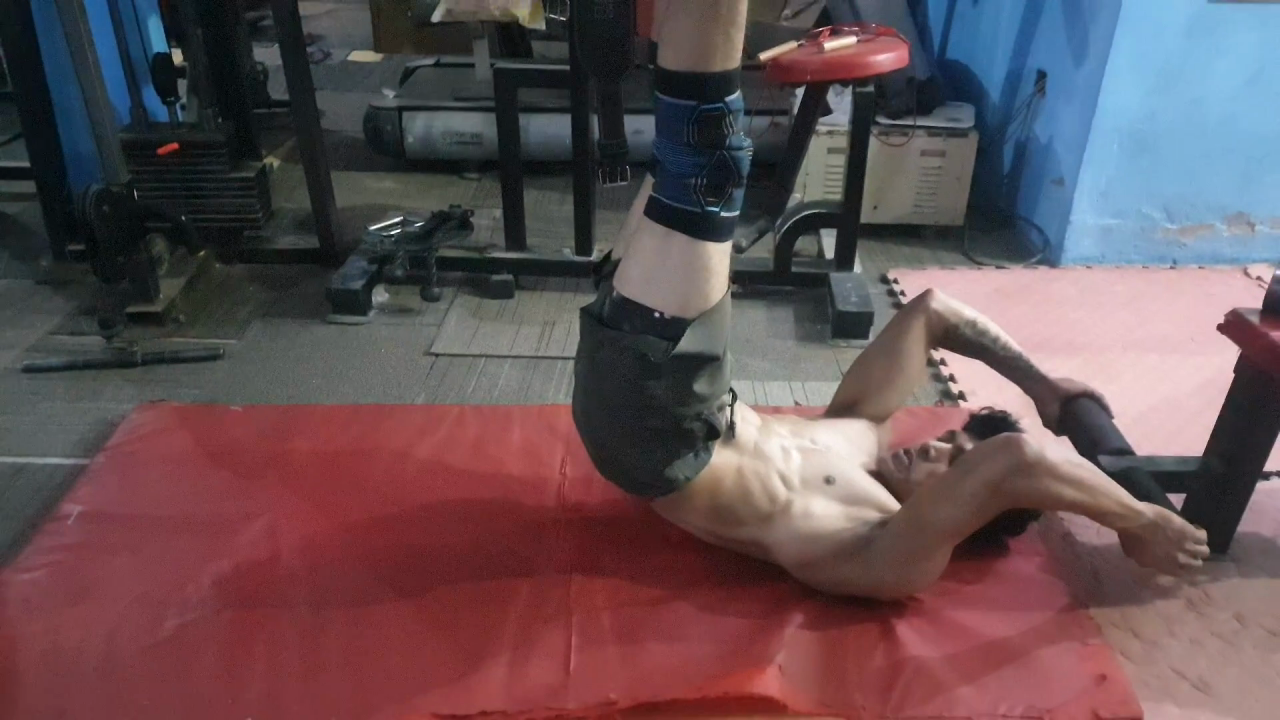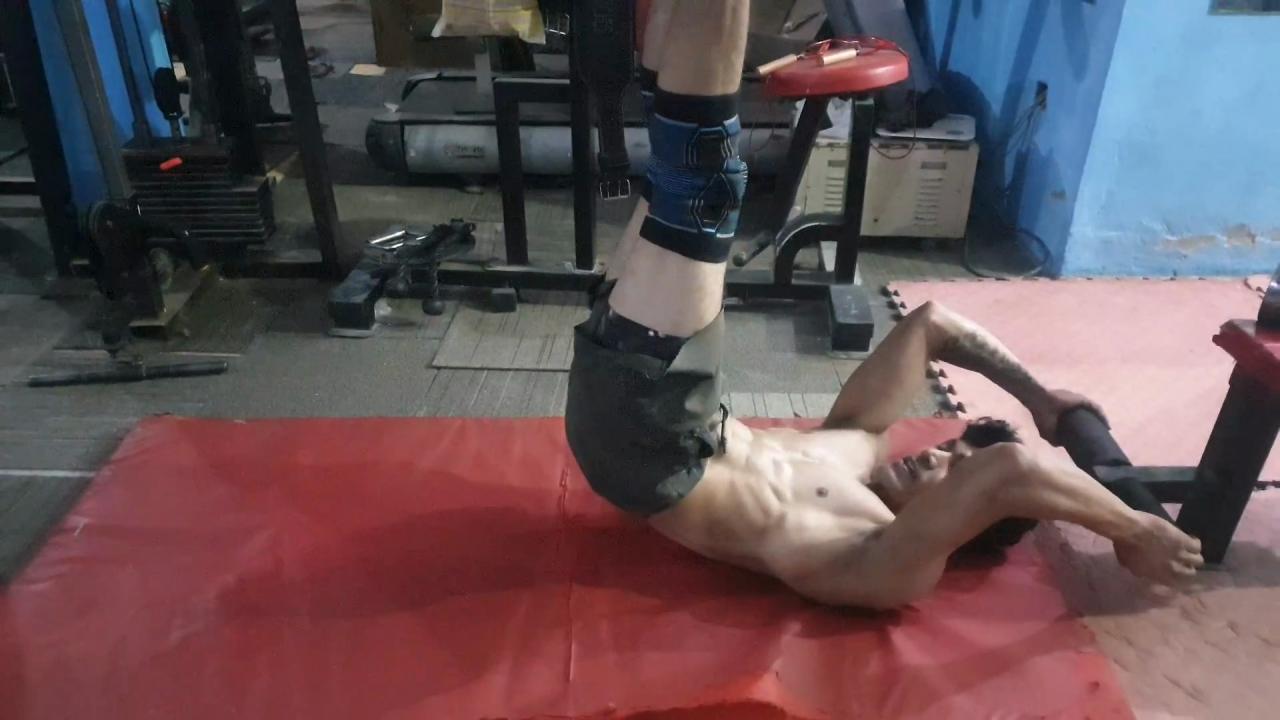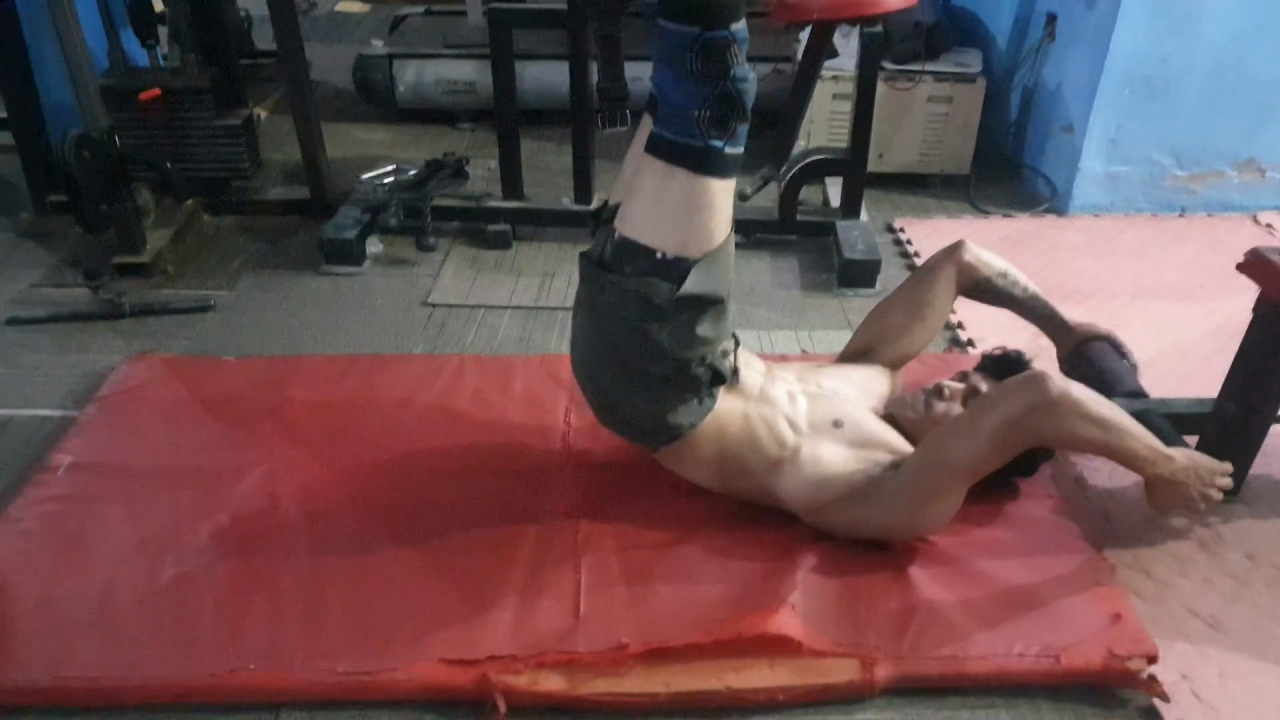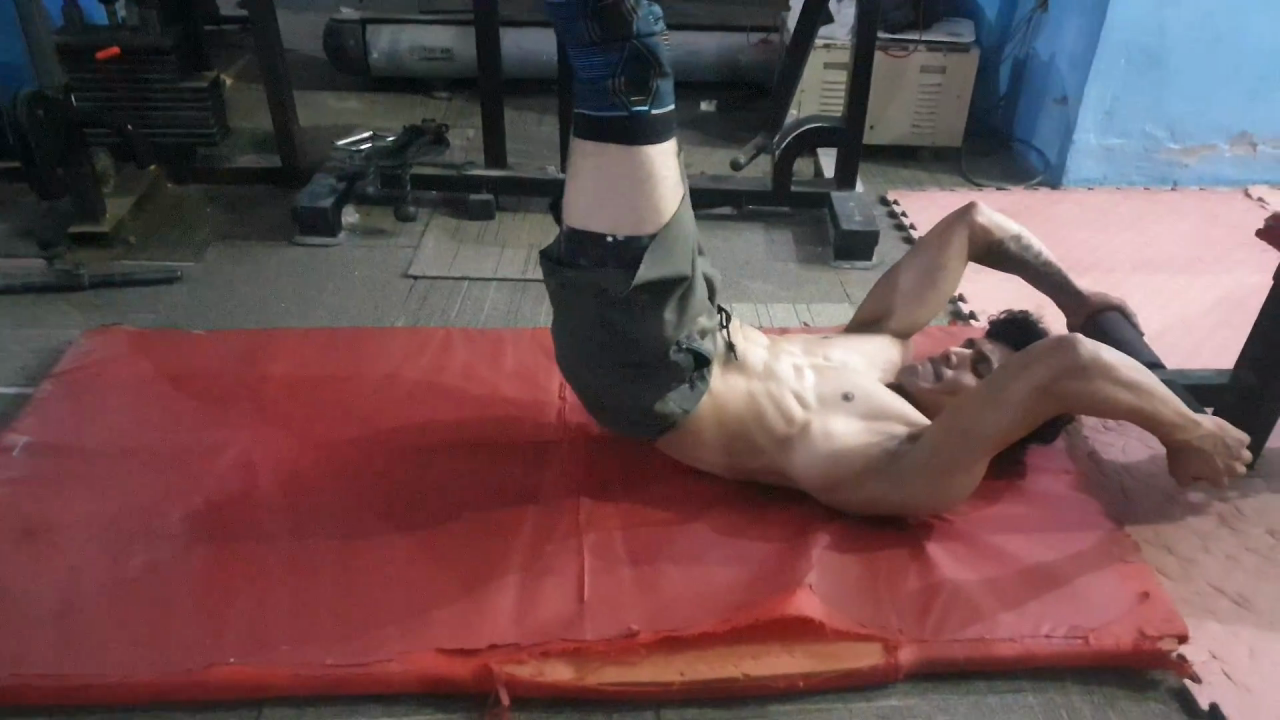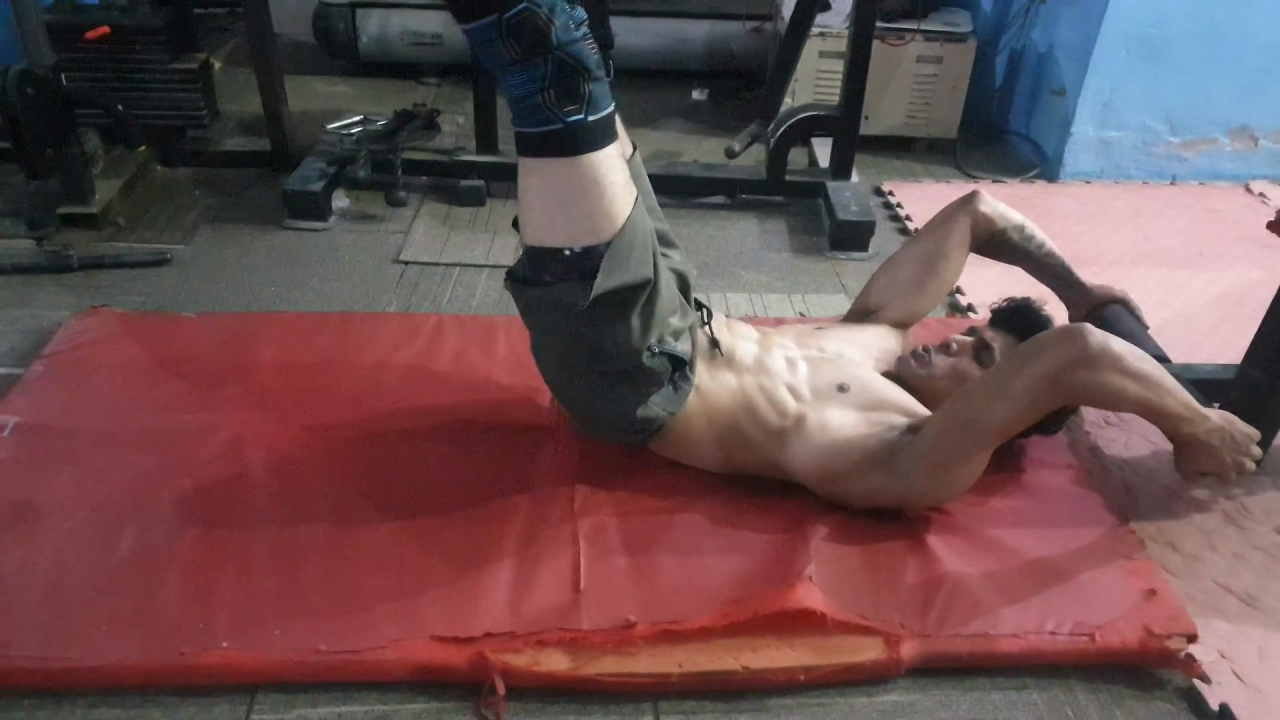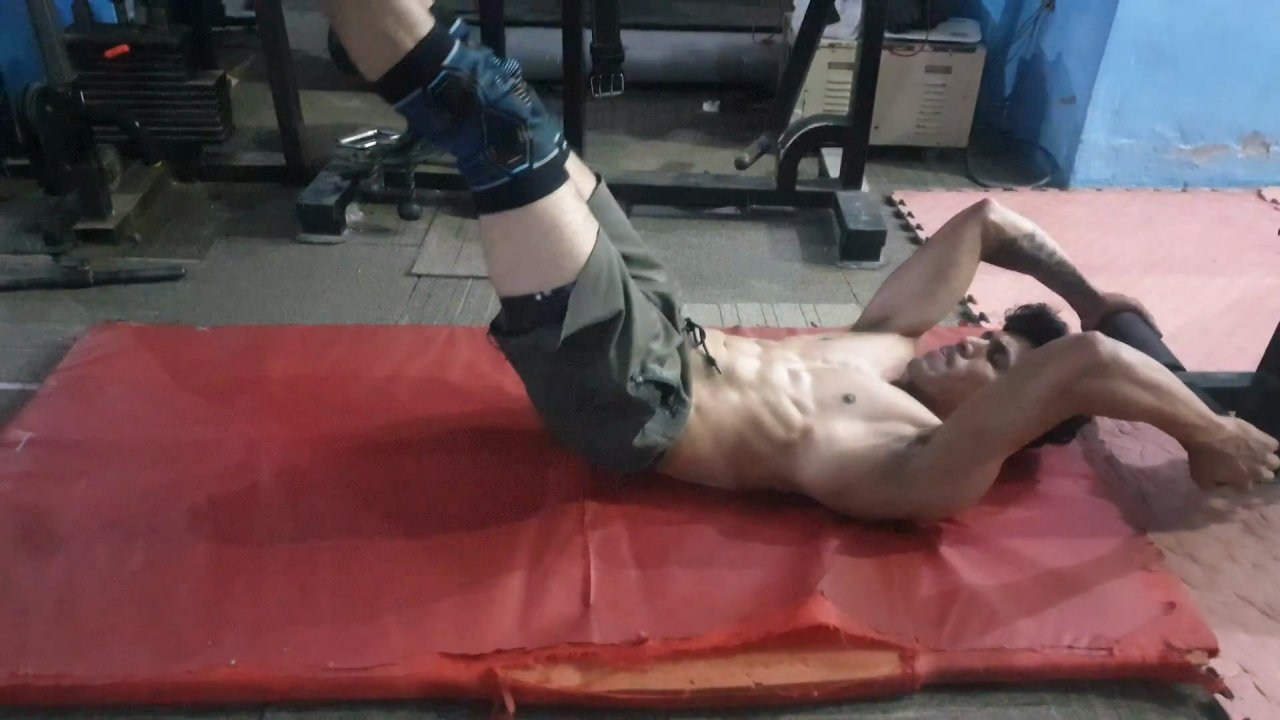
dt=0.7s
person 1, frame 1
left shoulder: (899, 560)
right shoulder: (859, 438)
right elbow: (932, 312)
left wrist: (1141, 522)
right wrist: (1042, 385)
left hip: (647, 419)
right hip: (637, 369)
person 1, frame 2
left shoulder: (898, 569)
right shoulder: (857, 448)
right elbow: (931, 323)
left wrist: (1135, 532)
right wrist: (1038, 397)
left hip: (639, 437)
right hip: (639, 417)
person 1, frame 3
left shoulder: (914, 499)
right shoulder: (870, 382)
right elbow: (961, 261)
left wrist: (1166, 468)
right wrist: (1064, 330)
left hip: (652, 374)
right hip: (650, 334)
person 1, frame 4
left shoulder: (932, 475)
right shoulder: (883, 352)
right elbow: (973, 223)
left wrist: (1189, 435)
right wrist: (1076, 300)
left hip: (649, 370)
right hip: (700, 336)
person 1, frame 5
left shoulder: (930, 466)
right shoulder: (878, 340)
right elbow: (975, 212)
left wrist: (1197, 429)
right wrist: (1079, 291)
left hip: (630, 372)
right hip: (682, 328)
person 1, frame 6
left shoulder: (944, 472)
right shoulder: (893, 349)
left elbow: (1083, 363)
right elbow: (985, 220)
right wrist: (1090, 295)
left hip: (631, 399)
right hip: (675, 345)
left knee: (506, 130)
right knee: (516, 133)
